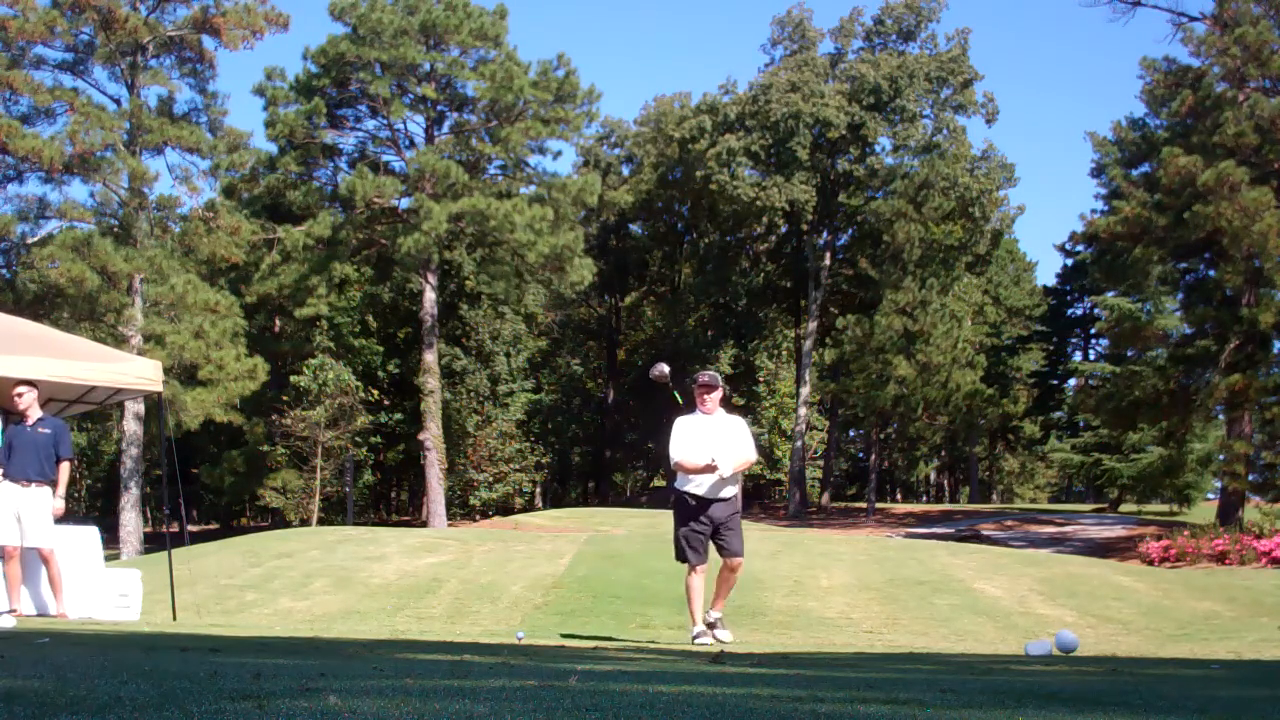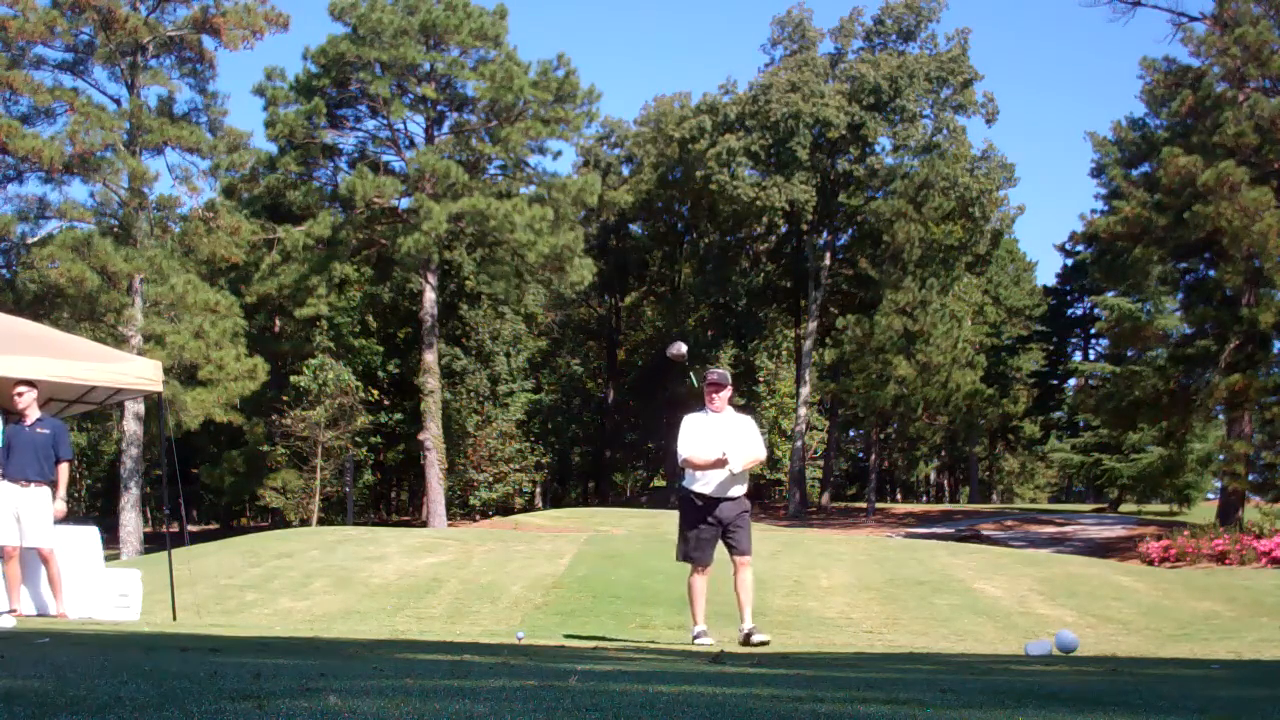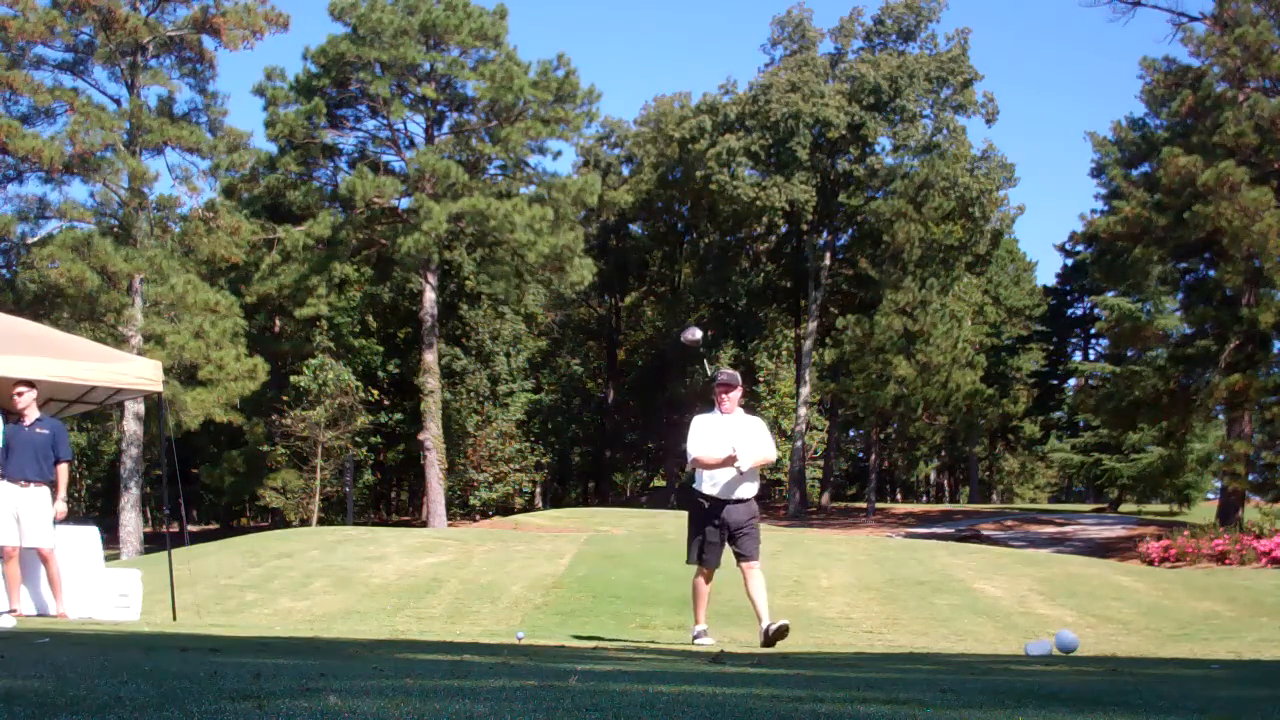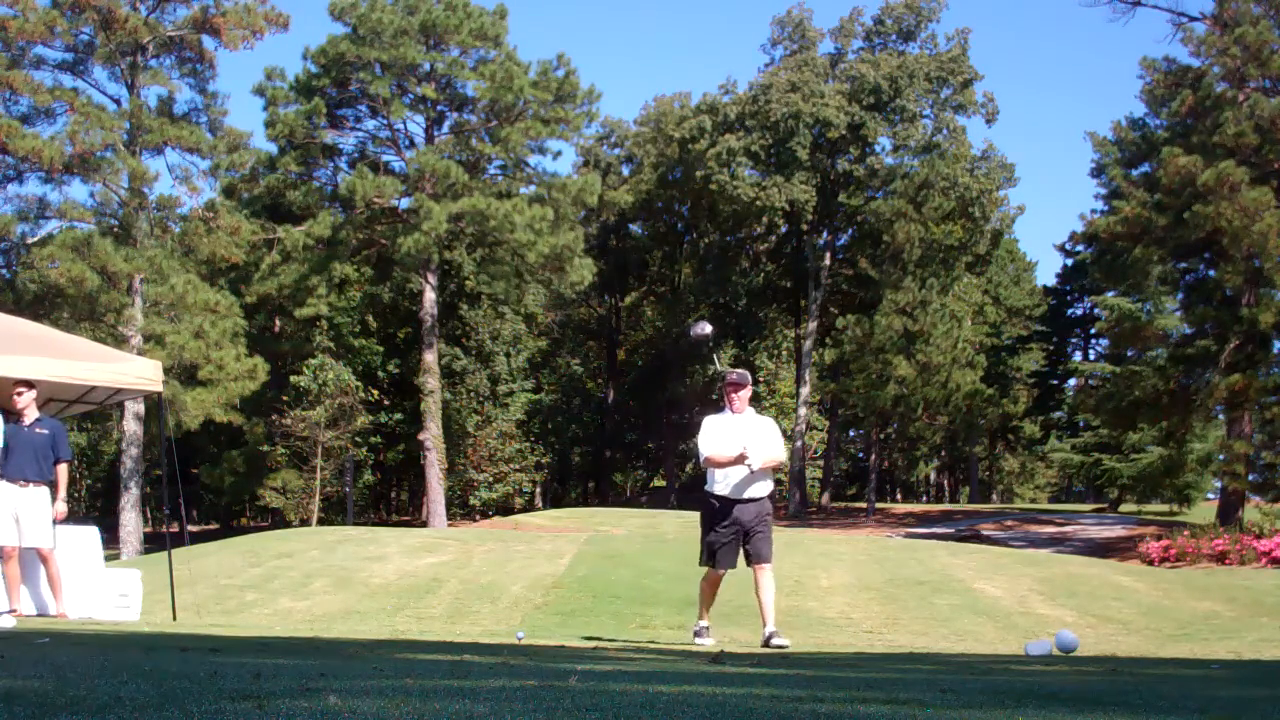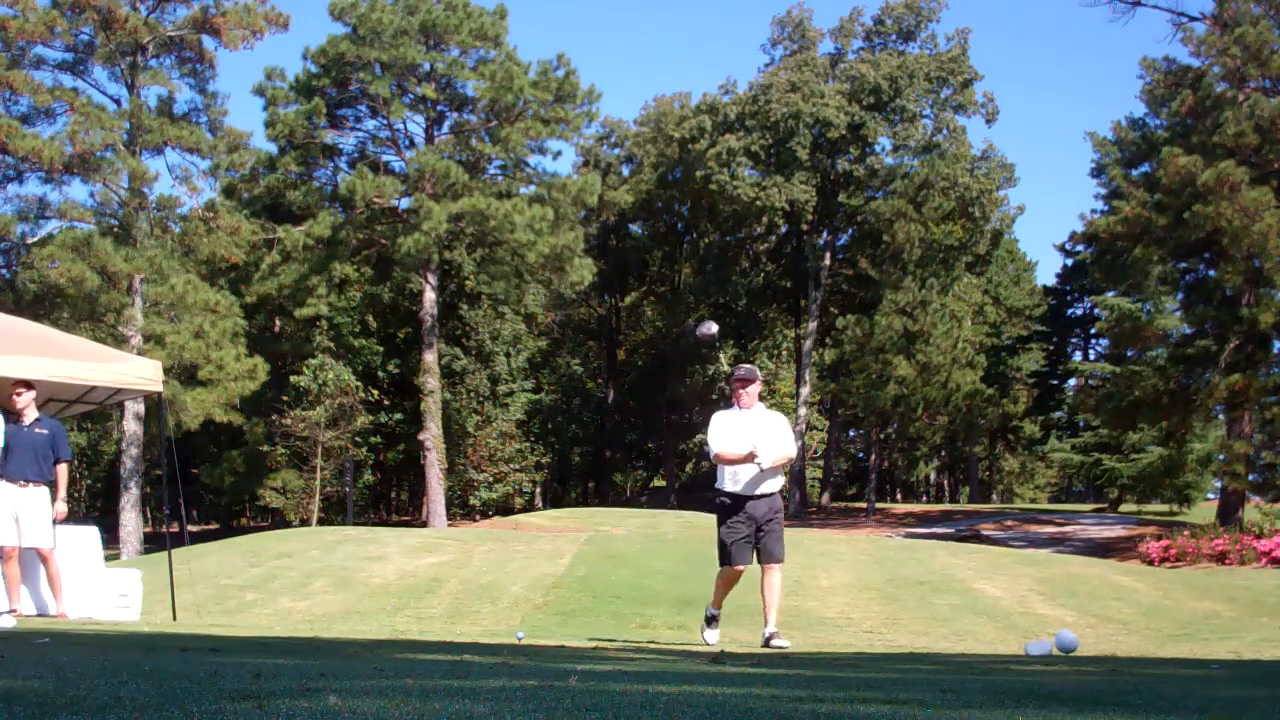
dt=0.1s
person 1, frame 1
left shoulder: (736, 424)
right shoulder: (684, 423)
left elbow: (750, 455)
right elbow: (677, 461)
left wrist: (729, 467)
right wrist: (706, 468)
left hip: (727, 503)
right hip: (692, 502)
left knee: (734, 561)
right knee: (697, 566)
left ankle: (714, 614)
right ankle: (698, 628)
person 1, frame 2
left shoulder: (745, 423)
right shoulder: (692, 421)
left elbow: (759, 454)
right elbow: (686, 458)
left wrist: (739, 464)
right wrist: (715, 463)
left hip: (735, 503)
right hip: (699, 502)
left knee: (743, 560)
right knee: (700, 567)
left ankle: (747, 626)
right ankle: (699, 628)
person 1, frame 3
left shoulder: (755, 424)
right shoulder: (701, 422)
left elbow: (769, 454)
right elbow: (695, 459)
left wrist: (748, 461)
right wrist: (725, 461)
left hip: (745, 505)
right hip: (709, 504)
left knee: (752, 564)
right knee: (705, 569)
left ankle: (766, 625)
right ankle: (700, 628)
person 1, frame 4
left shoulder: (766, 423)
right shoulder: (712, 422)
left elbow: (780, 456)
right elbow: (707, 458)
left wrist: (757, 462)
right wrist: (736, 459)
left hip: (758, 505)
right hip: (721, 504)
left knee: (763, 565)
right knee: (717, 570)
left ankle: (770, 631)
right ankle: (702, 624)
person 1, frame 5
left shoulder: (777, 419)
right shoulder: (722, 418)
left elbow: (790, 451)
right elbow: (717, 453)
left wrist: (768, 459)
right wrist: (745, 457)
left hip: (769, 501)
right hip: (734, 501)
left knee: (772, 564)
right knee: (735, 565)
left ankle: (770, 630)
right ankle: (713, 611)
person 2, frame 1
left shoulder: (56, 426)
left elbow: (64, 462)
left wrist: (59, 495)
left hip: (39, 493)
left knee: (46, 552)
left ankle: (61, 608)
person 2, frame 2
left shoulder: (55, 427)
left elbow: (63, 463)
left wrist: (60, 497)
left hip: (38, 493)
left knee: (46, 552)
left ankle: (60, 608)
person 2, frame 3
left shoulder: (54, 427)
left elbow: (62, 464)
left wrist: (61, 498)
left hip: (38, 493)
left knee: (46, 552)
left ankle: (60, 608)
person 2, frame 4
left shoulder: (53, 427)
left elbow: (62, 464)
left wrist: (61, 498)
left hip: (37, 493)
left knee: (45, 552)
left ankle: (60, 608)
person 2, frame 5
left shoulder: (53, 427)
left elbow: (62, 464)
left wrist: (61, 498)
left hip: (37, 493)
left knee: (45, 552)
left ankle: (60, 608)
